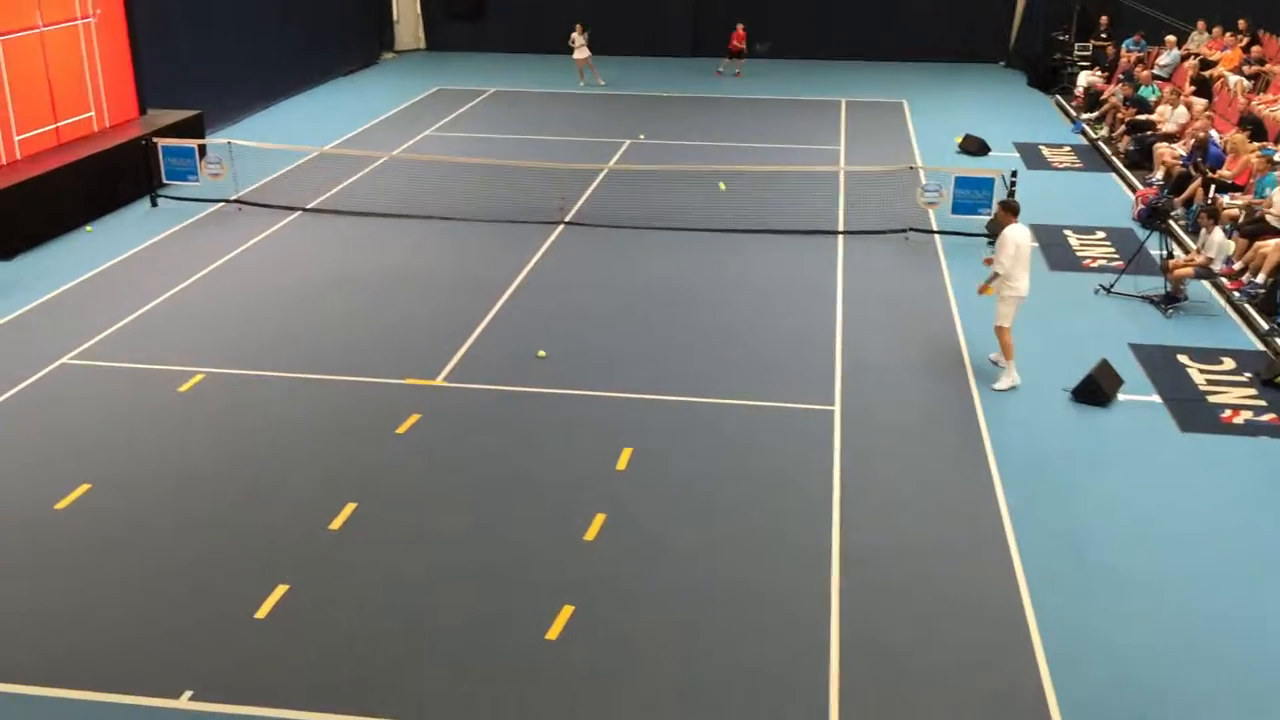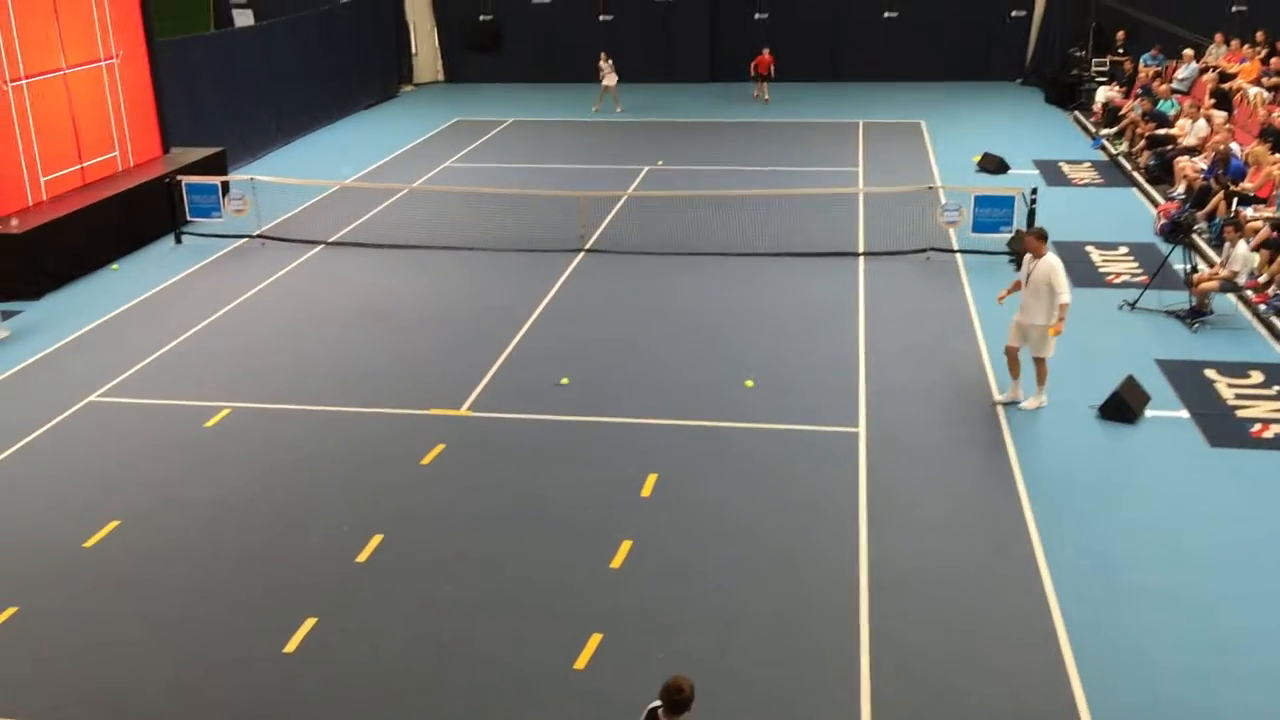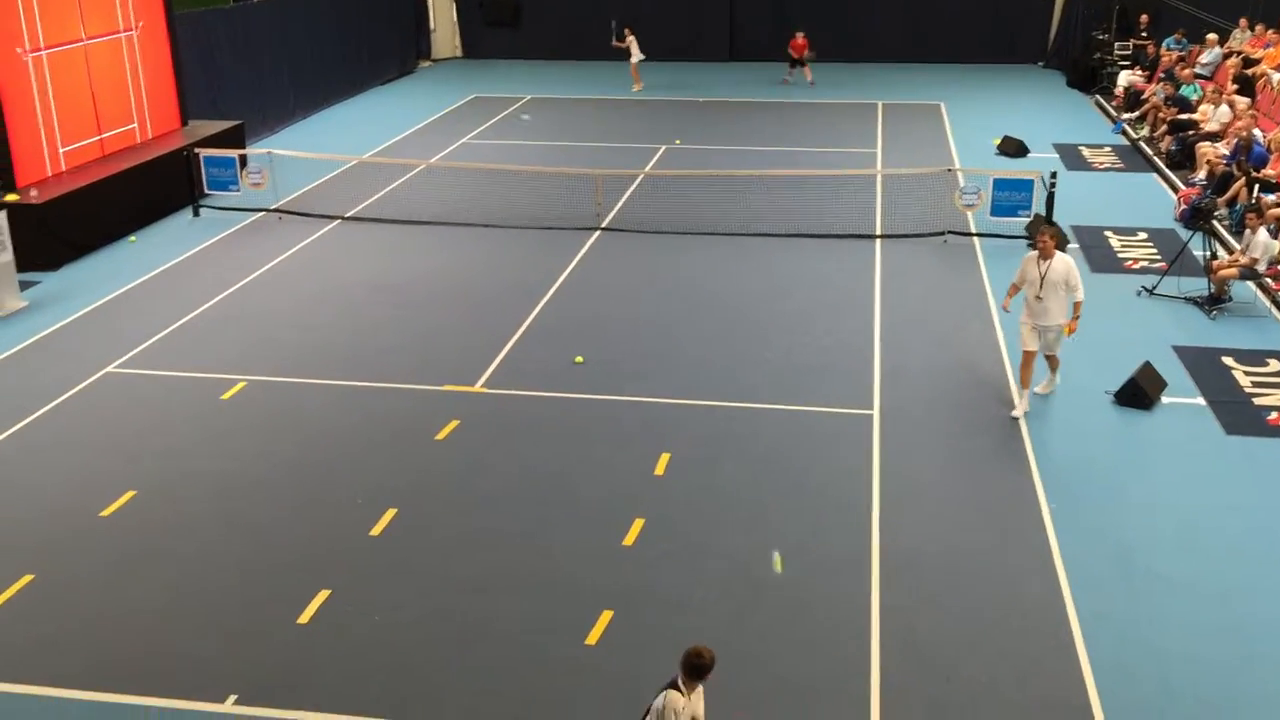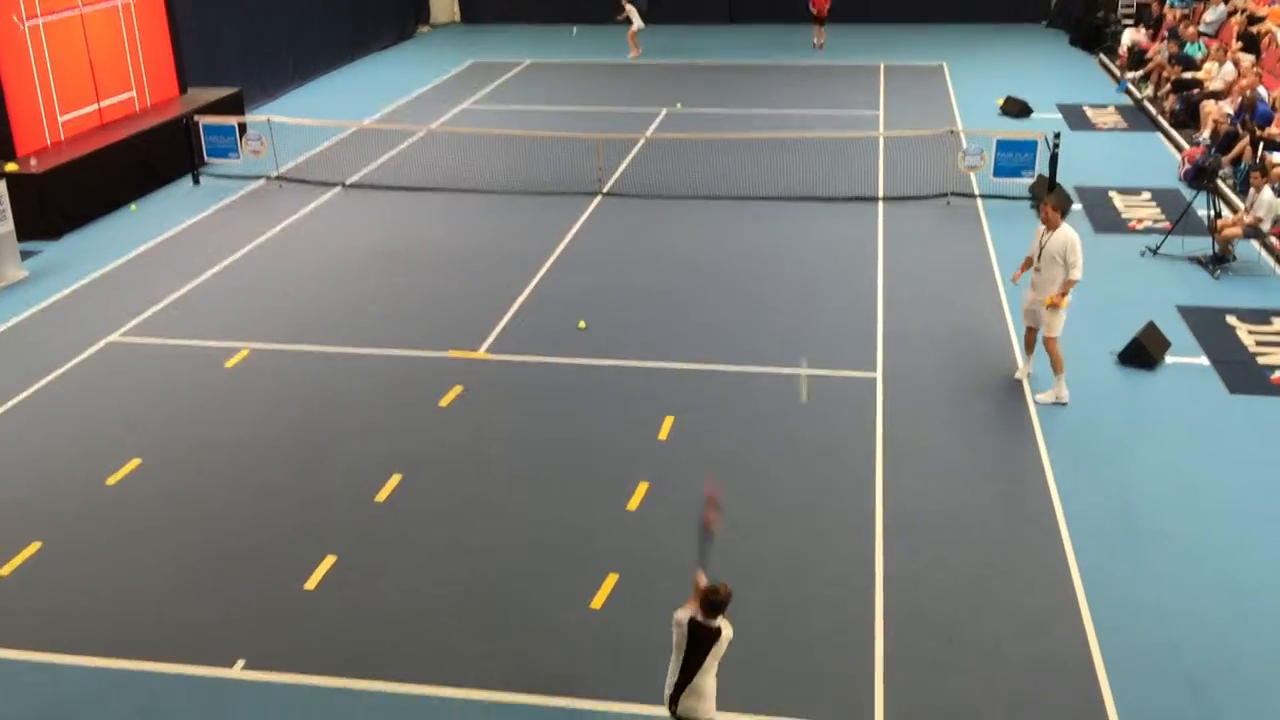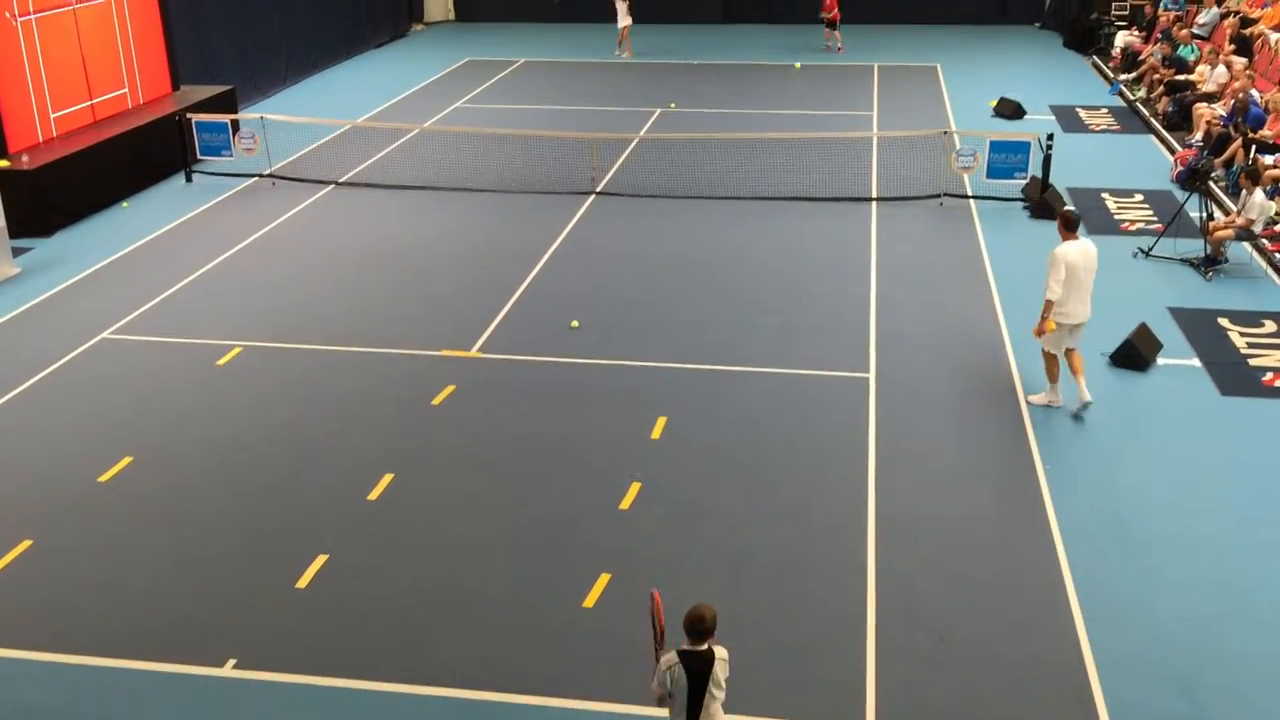
dt=0.5s
person 1, frame 1
left shoulder: (1008, 233)
right shoulder: (1023, 230)
left elbow: (1003, 266)
left wrist: (986, 283)
right wrist: (995, 260)
left hip: (1009, 288)
right hip: (1018, 286)
left knee: (1001, 329)
right knee: (1004, 325)
left ankle: (1011, 374)
right ankle: (1003, 356)
person 1, frame 2
left shoulder: (1053, 264)
right shoulder: (1028, 258)
left elbow: (1063, 295)
left wrist: (1060, 320)
right wrist: (1008, 291)
left hip: (1042, 322)
right hip: (1023, 317)
left knee: (1039, 359)
right knee: (1010, 351)
left ankle: (1040, 396)
right ankle: (1014, 392)
person 1, frame 3
left shoulder: (1066, 263)
right shoulder: (1029, 259)
left elbow: (1077, 292)
right elbow: (1018, 282)
left wrist: (1075, 317)
right wrist: (1008, 297)
left hip: (1056, 322)
right hip: (1030, 319)
left knee: (1051, 355)
right knee: (1027, 357)
left ankle: (1053, 379)
right ankle: (1023, 401)
person 1, frame 4
left shoulder: (1069, 237)
right shoulder: (1041, 230)
left elbow: (1076, 270)
left wrist: (1062, 294)
right wrist: (1021, 270)
left hip: (1054, 298)
right hip: (1034, 293)
left knee: (1049, 342)
right knee: (1030, 330)
left ankle: (1060, 390)
right ankle: (1027, 364)
person 1, frame 5
left shoulder: (1061, 253)
right shoulder: (1090, 246)
left elbow: (1054, 289)
left wrist: (1043, 318)
left hip: (1062, 314)
right hip: (1082, 312)
left knee: (1049, 353)
right knee: (1071, 349)
left ankle: (1053, 396)
right ankle: (1083, 392)
